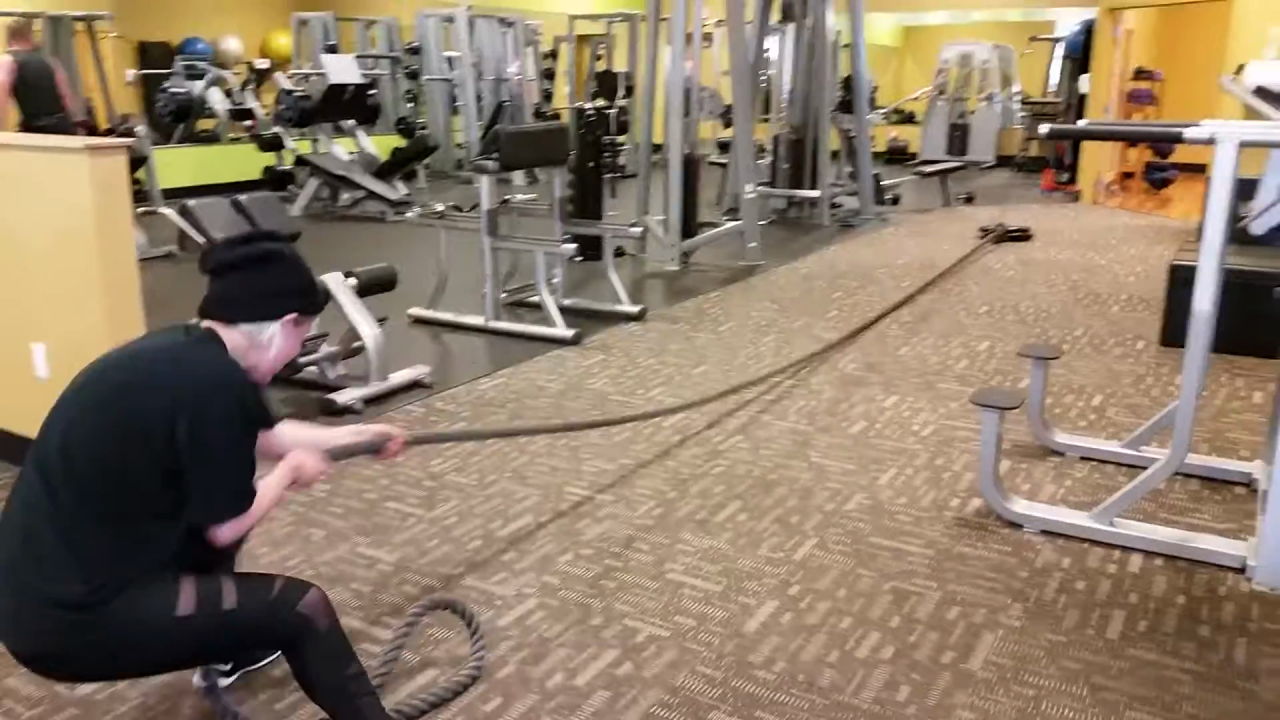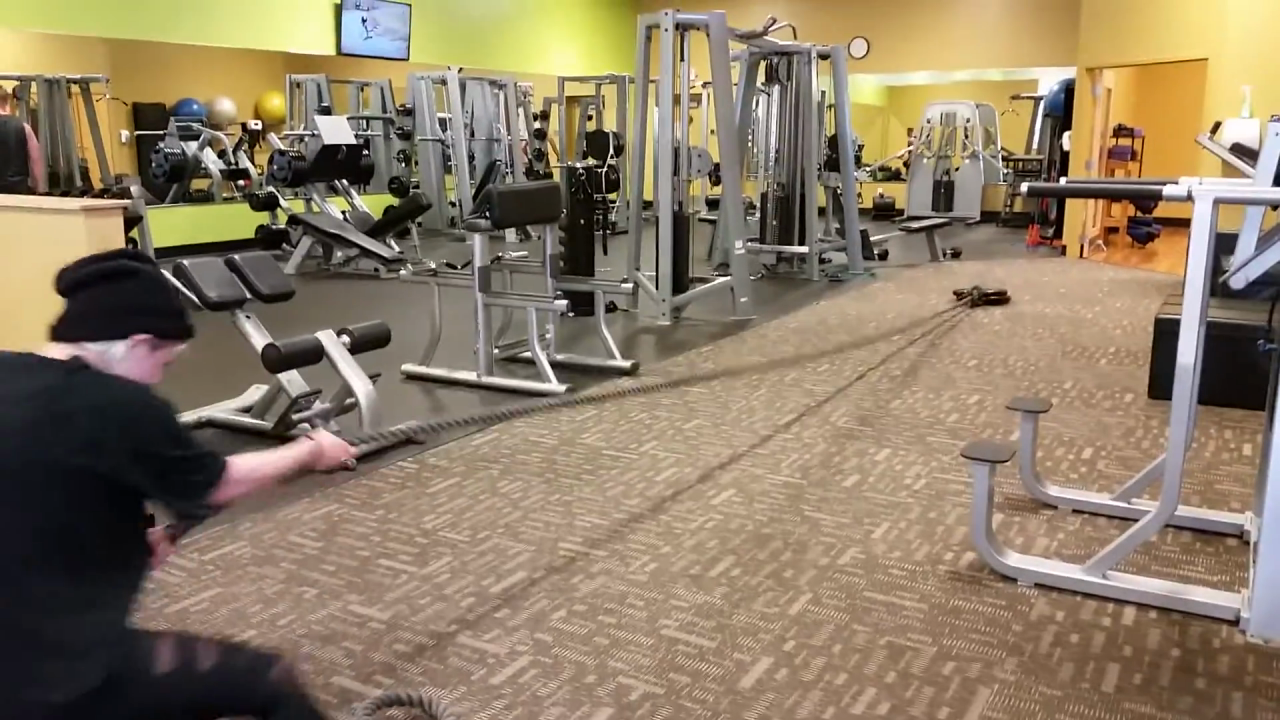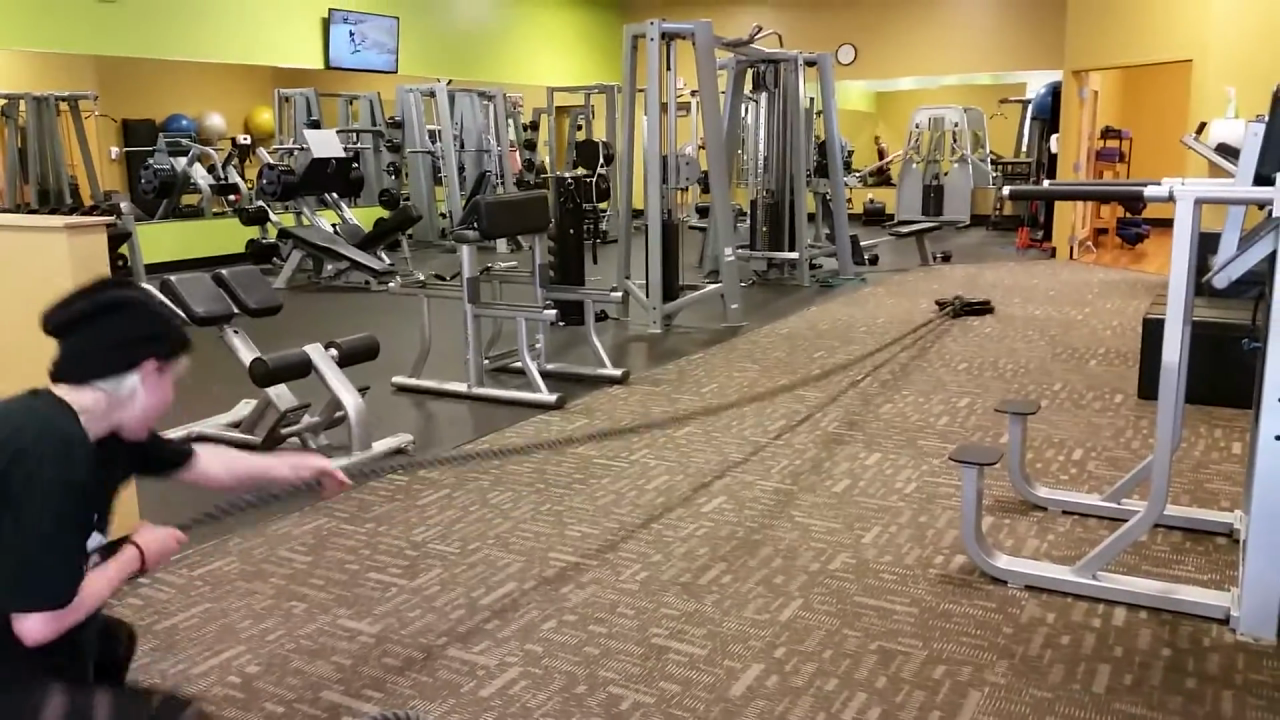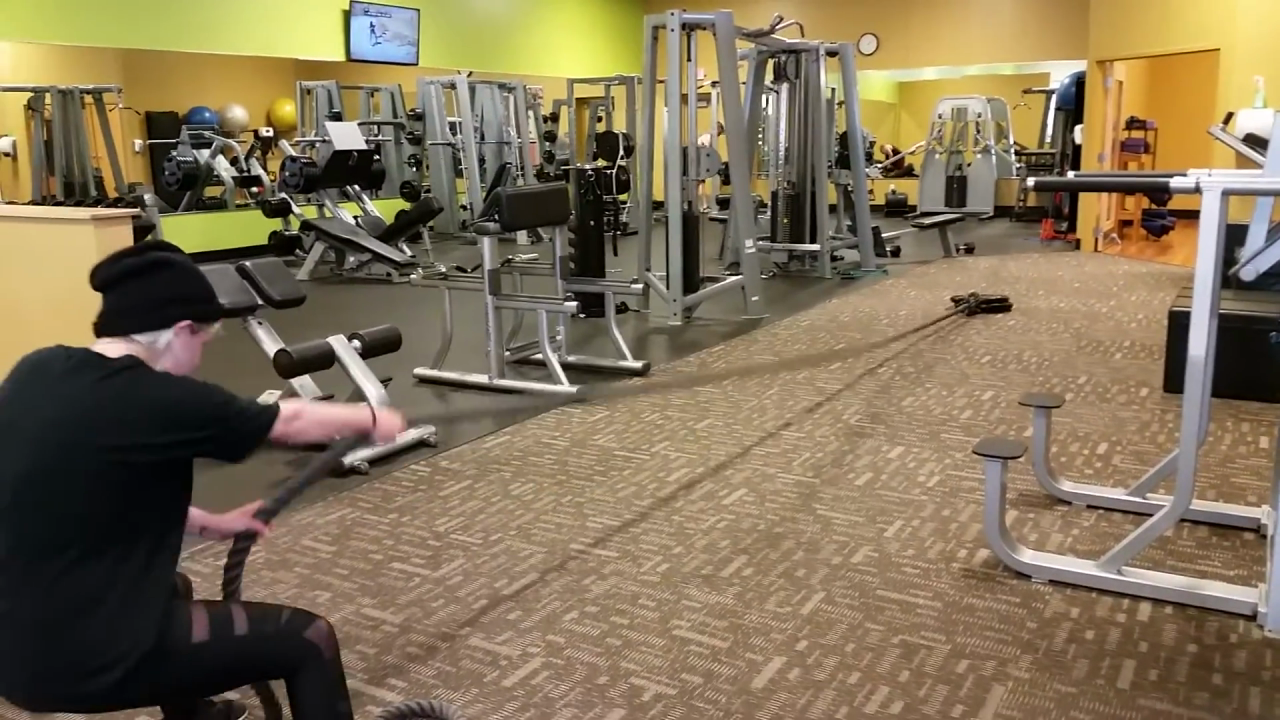
dt=1s
person 1, frame 1
left shoulder: (184, 349)
right shoulder: (217, 383)
left elbow: (261, 438)
right elbow: (230, 524)
left wrist: (361, 436)
right wrist: (294, 470)
left hip: (41, 578)
right hip: (69, 617)
left knee: (208, 520)
right knee: (302, 610)
left ankle: (229, 653)
person 1, frame 2
right shoulder: (115, 409)
right elbow: (221, 484)
left wrist: (129, 535)
right wrist: (312, 453)
right hip: (49, 676)
right knee: (263, 679)
person 1, frame 3
left shoulder: (90, 427)
right shoulder: (51, 454)
left elbow: (196, 464)
right elbow: (39, 622)
left wrist: (292, 466)
right wrist: (138, 554)
left knee: (112, 640)
person 1, frame 4
left shoulder: (38, 372)
right shoulder: (159, 402)
right elbow: (288, 424)
left wrist: (207, 523)
right wrist: (371, 419)
right hip: (83, 651)
left knee: (167, 590)
right knee: (308, 641)
